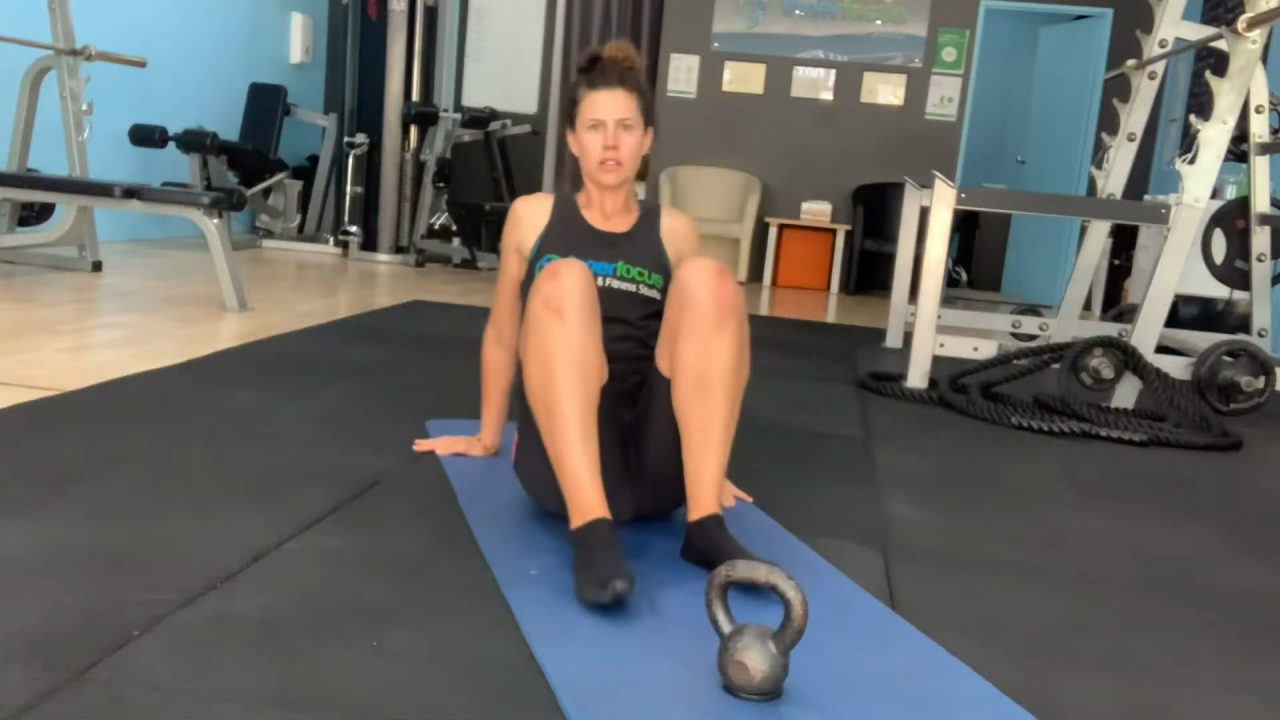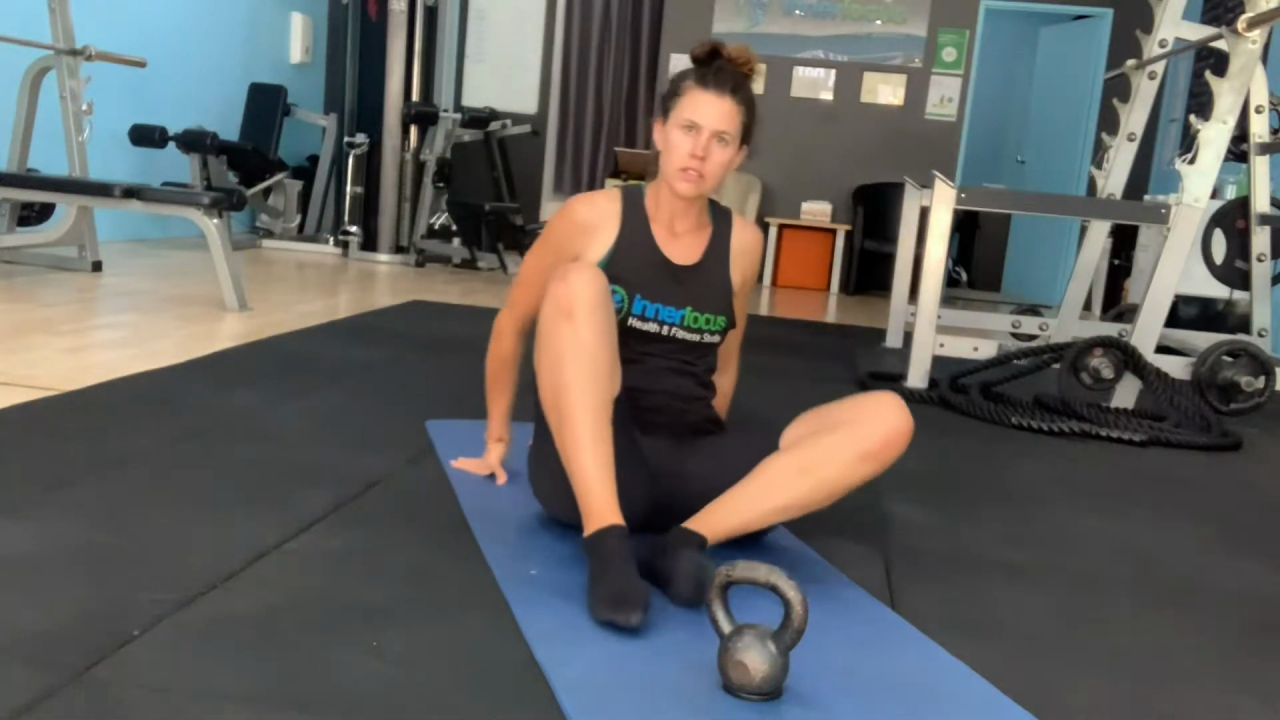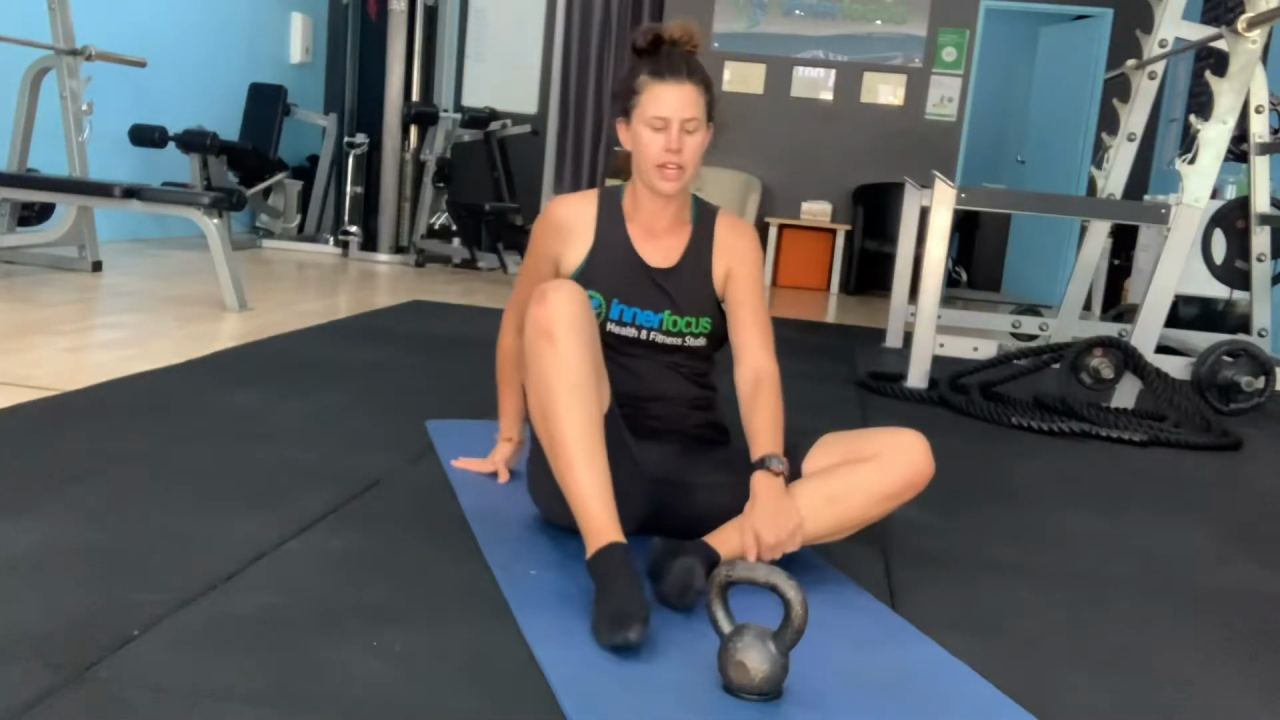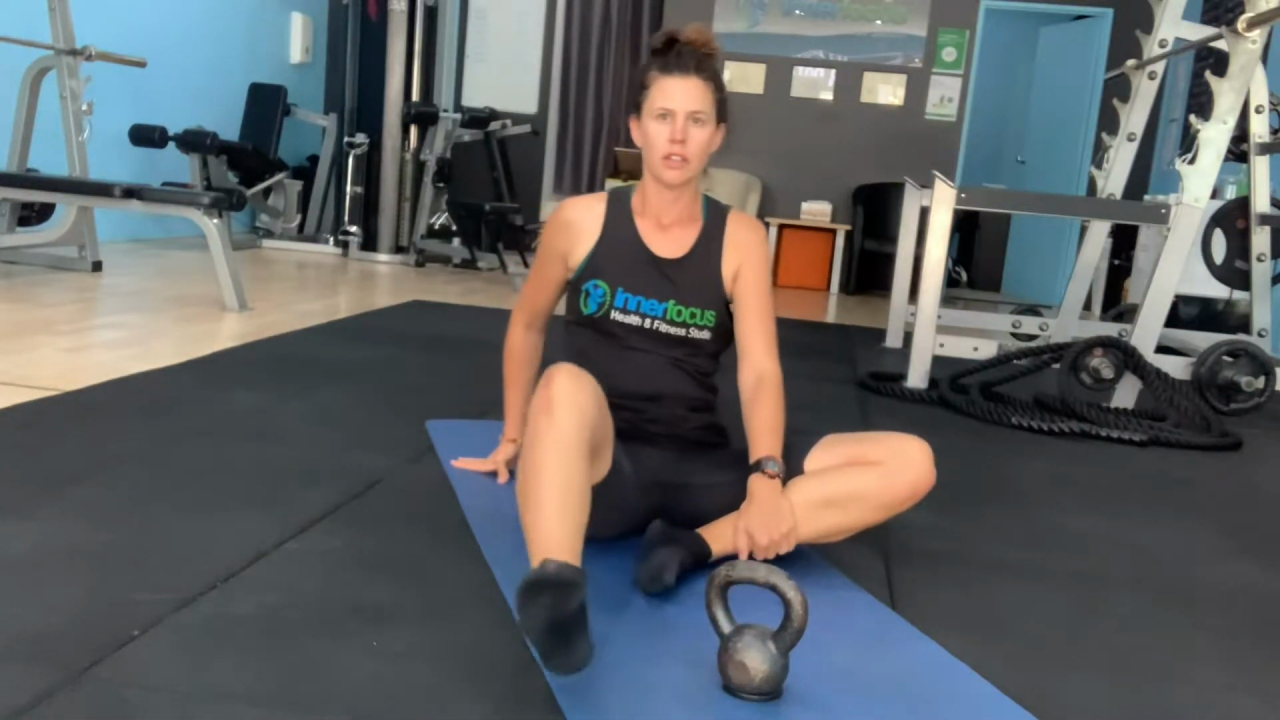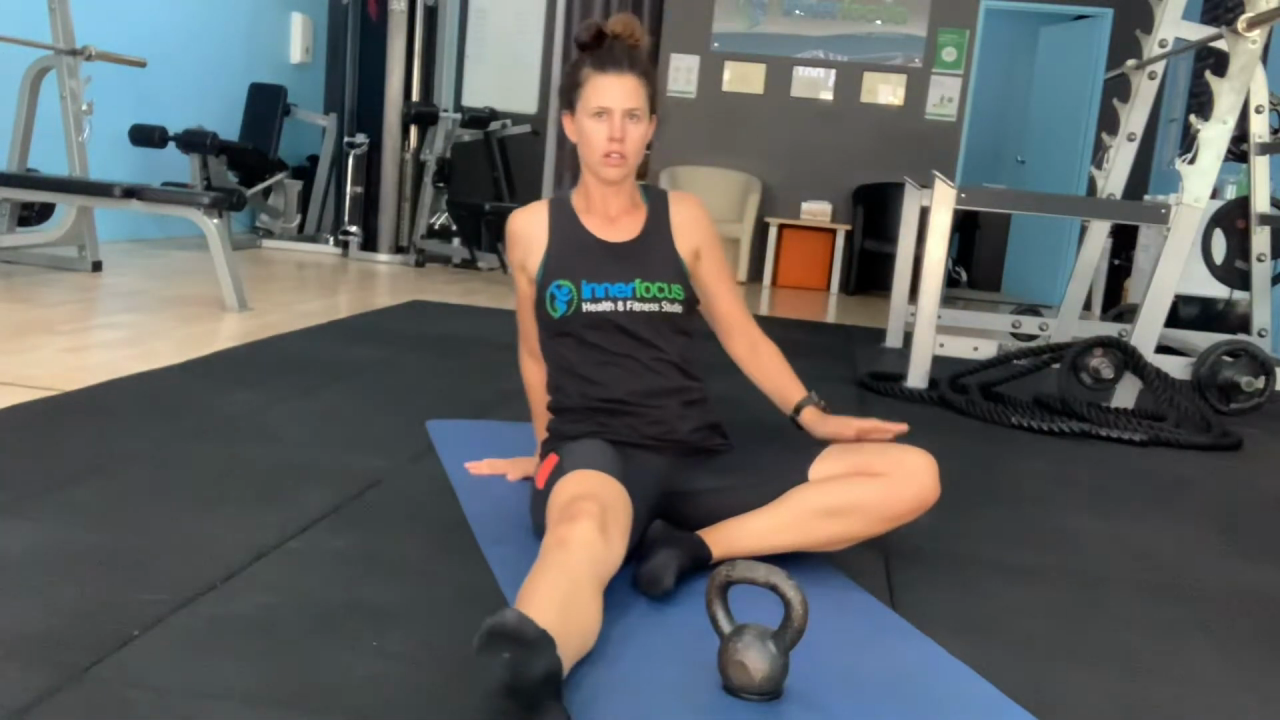
dt=1s
person 1, frame 1
left shoulder: (674, 230)
right shoulder: (532, 215)
right elbow: (502, 332)
left wrist: (706, 466)
right wrist: (487, 437)
left hip: (657, 456)
right hip: (567, 454)
left knee: (711, 280)
right knee: (563, 280)
left ankle: (704, 523)
right ankle: (590, 527)
person 1, frame 2
left shoulder: (743, 242)
right shoulder: (594, 217)
right elbow: (512, 324)
right wrist: (497, 440)
left hip: (690, 466)
right hip: (587, 466)
left knee: (889, 417)
right knee: (580, 281)
left ankle: (690, 538)
right ankle: (606, 539)
person 1, frame 3
left shoulder: (732, 239)
right shoulder: (571, 219)
left elbow: (757, 368)
right elbow: (519, 325)
left wrist: (768, 477)
right wrist: (509, 438)
left hip: (695, 471)
right hip: (588, 473)
left knee: (908, 457)
right knee: (558, 300)
left ankle: (708, 551)
right ankle: (608, 559)
person 1, frame 4
left shoulder: (741, 238)
right shoulder: (580, 221)
left elbow: (759, 370)
right elbow: (527, 327)
left wrist: (766, 482)
right wrist: (513, 439)
left hip: (697, 466)
right hip: (601, 470)
left knee: (909, 463)
right knee: (567, 385)
left ankle: (701, 543)
right ankle: (556, 589)
person 1, frame 5
left shoulder: (684, 217)
right shoulder: (532, 227)
left elbow: (740, 332)
left wrist: (810, 414)
right wrist: (548, 448)
left hip: (696, 453)
right hip: (593, 449)
left knee: (911, 477)
right knee: (583, 530)
left ankle: (699, 547)
